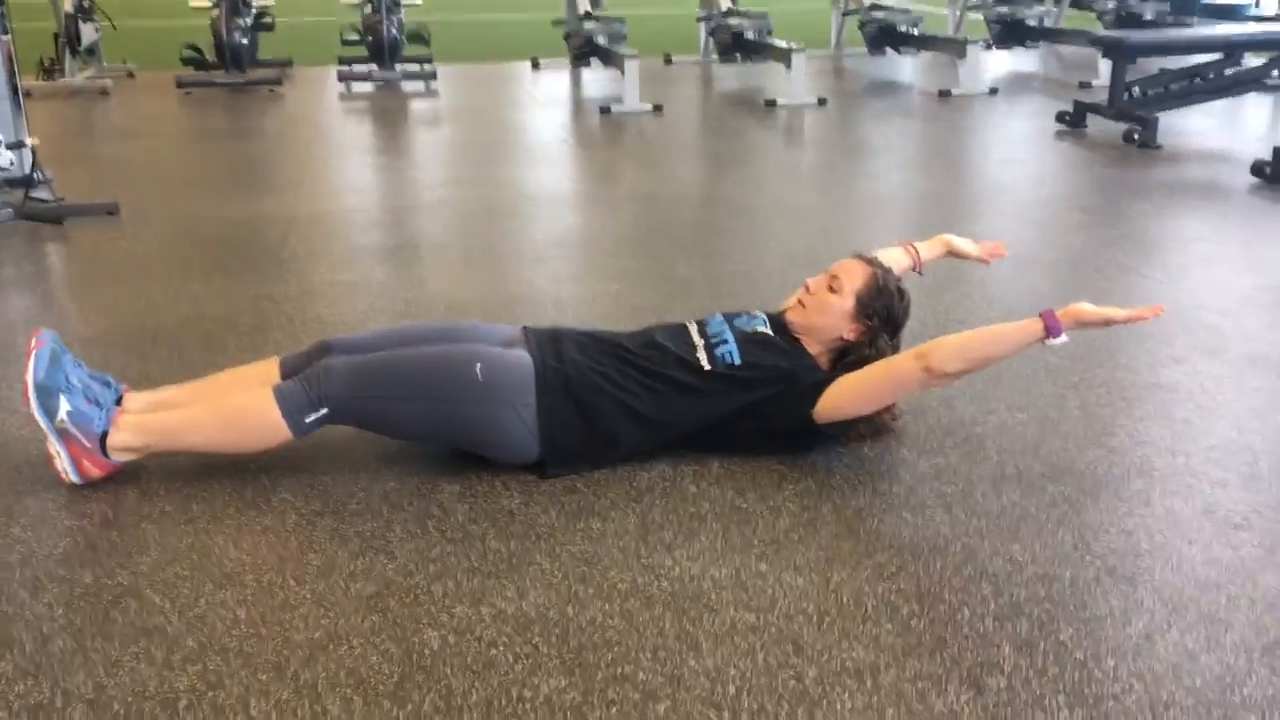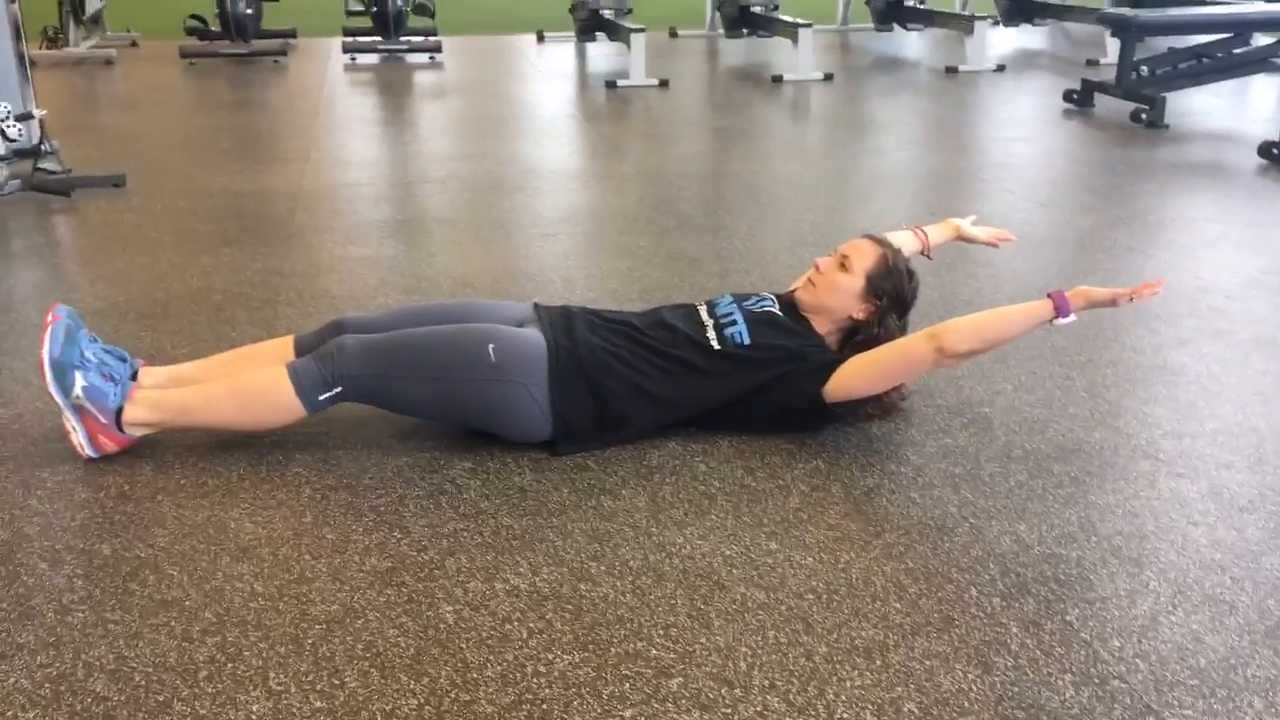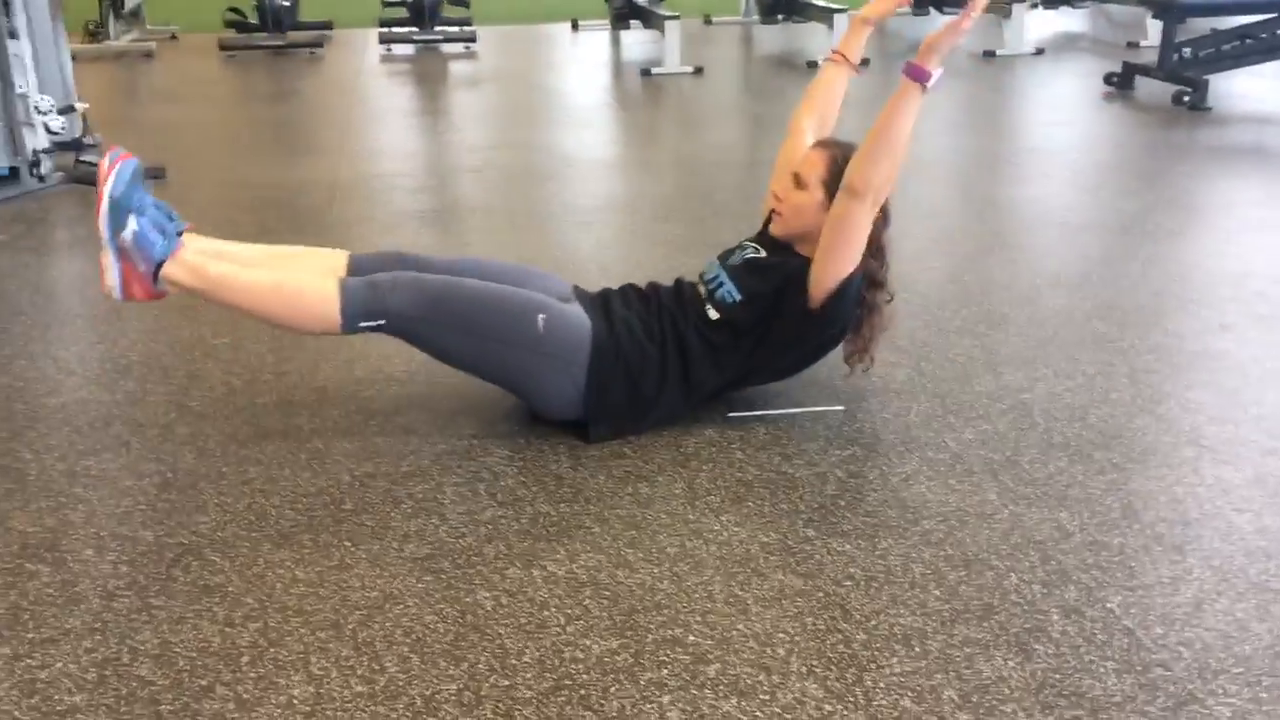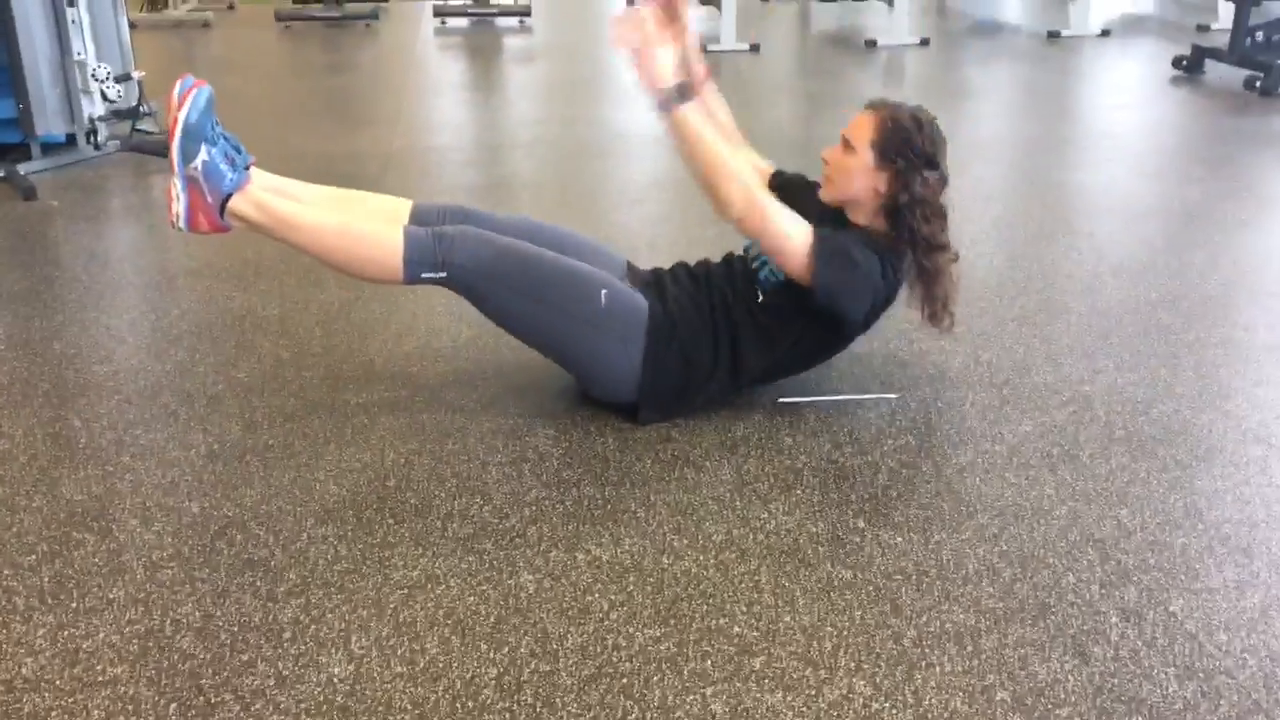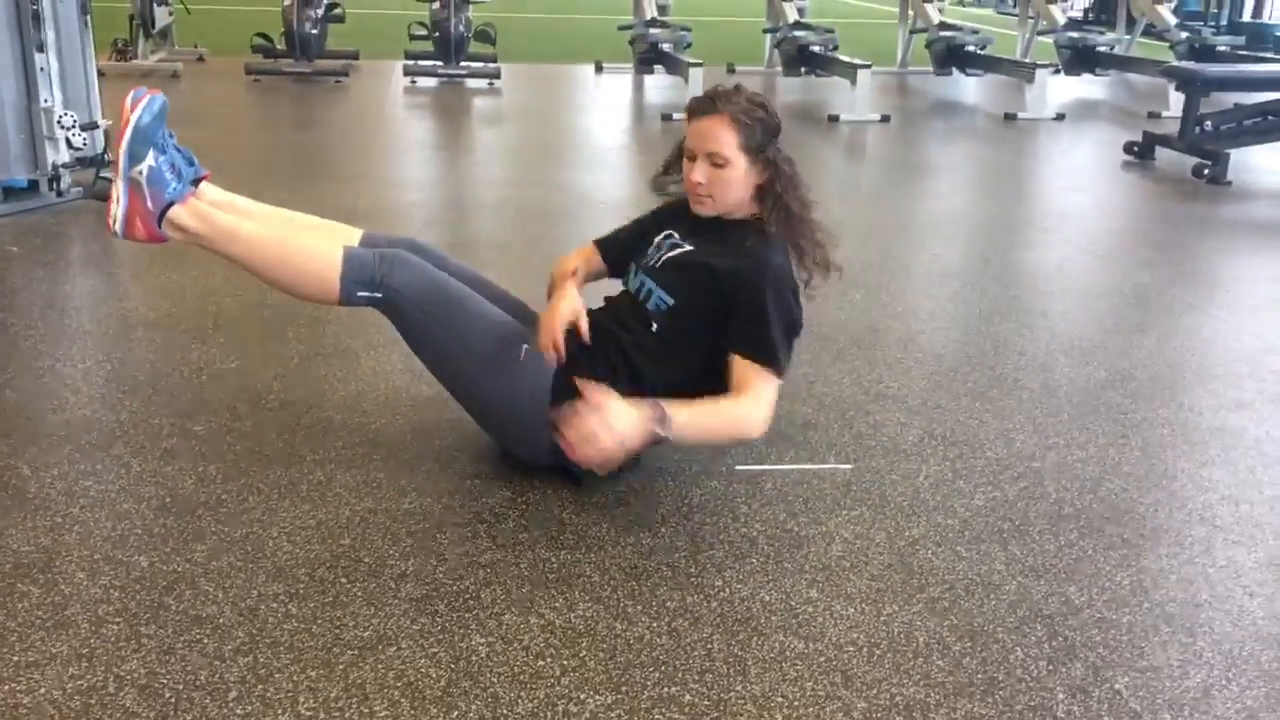
dt=1s
person 1, frame 1
left shoulder: (804, 392)
right shoulder: (778, 329)
left elbow: (930, 362)
right elbow: (870, 265)
left wrist: (1060, 321)
right wrist: (936, 244)
left hip: (544, 413)
right hip: (541, 354)
left knee: (331, 394)
right knee: (330, 355)
left ankle: (108, 441)
right ankle: (122, 407)
person 1, frame 2
left shoulder: (810, 374)
right shoulder: (782, 308)
left elbow: (941, 341)
right elbow: (878, 244)
left wrist: (1068, 301)
right wrist: (944, 227)
left hip: (554, 390)
right hip: (553, 331)
left knee: (341, 371)
right knee: (344, 332)
left ankle: (124, 414)
right ankle: (138, 381)
person 1, frame 3
left shoulder: (816, 301)
right shoulder: (778, 246)
left elbow: (863, 189)
right elbow: (807, 138)
left hip: (594, 372)
right hip: (587, 318)
left knee: (387, 300)
right knee: (385, 267)
left ankle: (165, 260)
right ankle: (177, 250)
person 1, frame 4
left shoulder: (862, 274)
right shoulder: (836, 208)
left elbow: (749, 211)
right elbow: (738, 156)
left wrist: (670, 92)
left hip: (648, 354)
right hip: (646, 295)
left knee: (450, 253)
right knee: (453, 220)
left ankle: (232, 199)
right ankle: (244, 184)
person 1, frame 5
left shoulder: (760, 272)
right shoulder: (693, 220)
left elbow: (754, 410)
right elbow: (582, 260)
left wrist: (644, 420)
right wrist: (565, 293)
left hip: (569, 410)
right hip: (578, 362)
left knee: (389, 275)
right knee: (403, 250)
left ankle: (172, 211)
right ankle: (193, 194)
